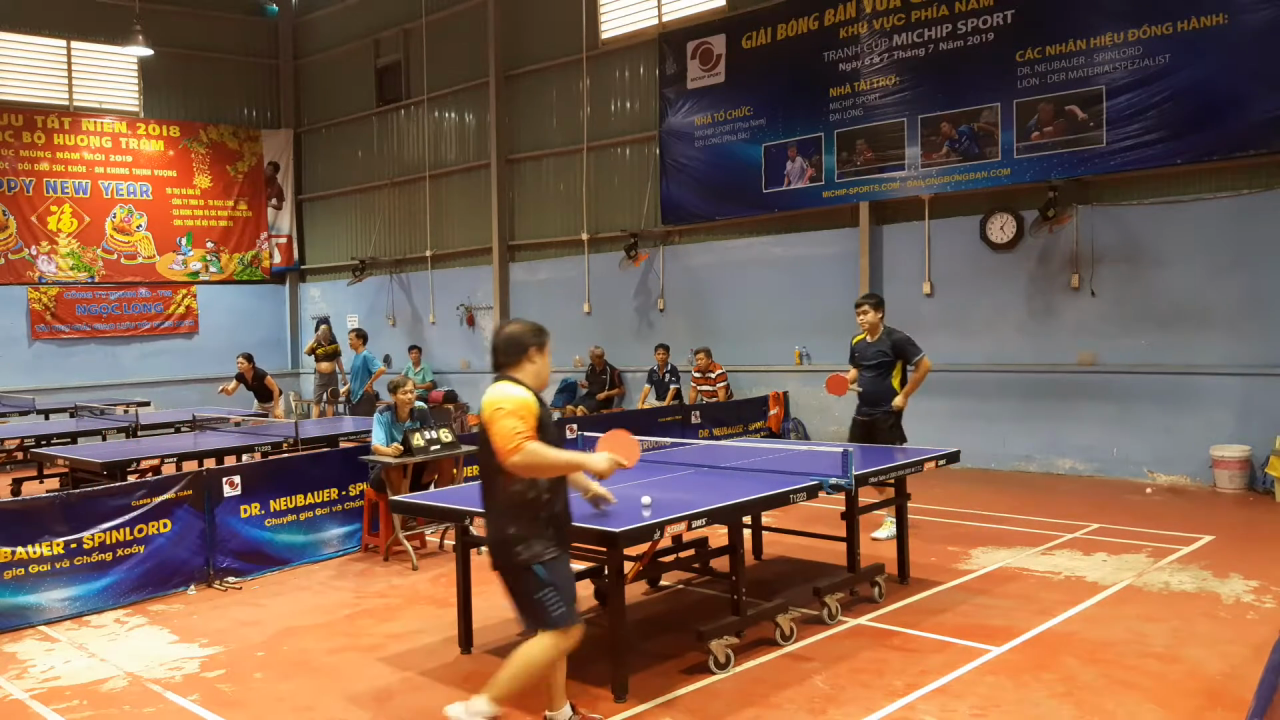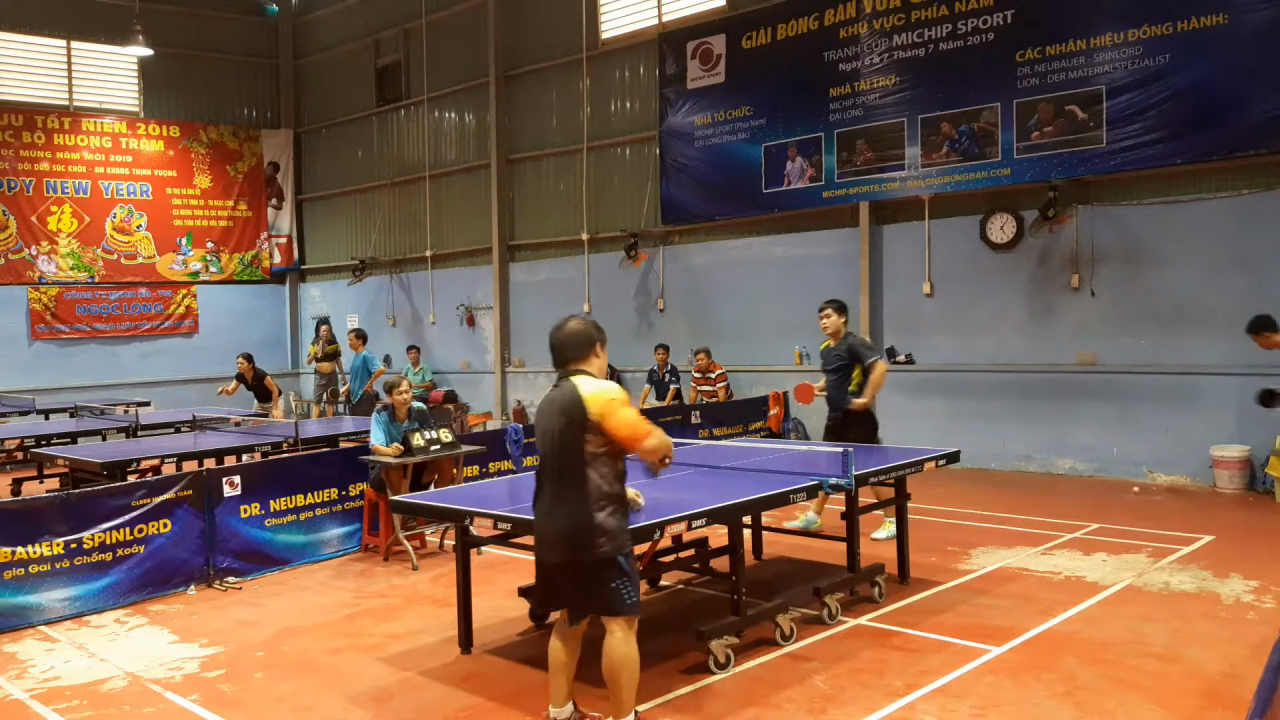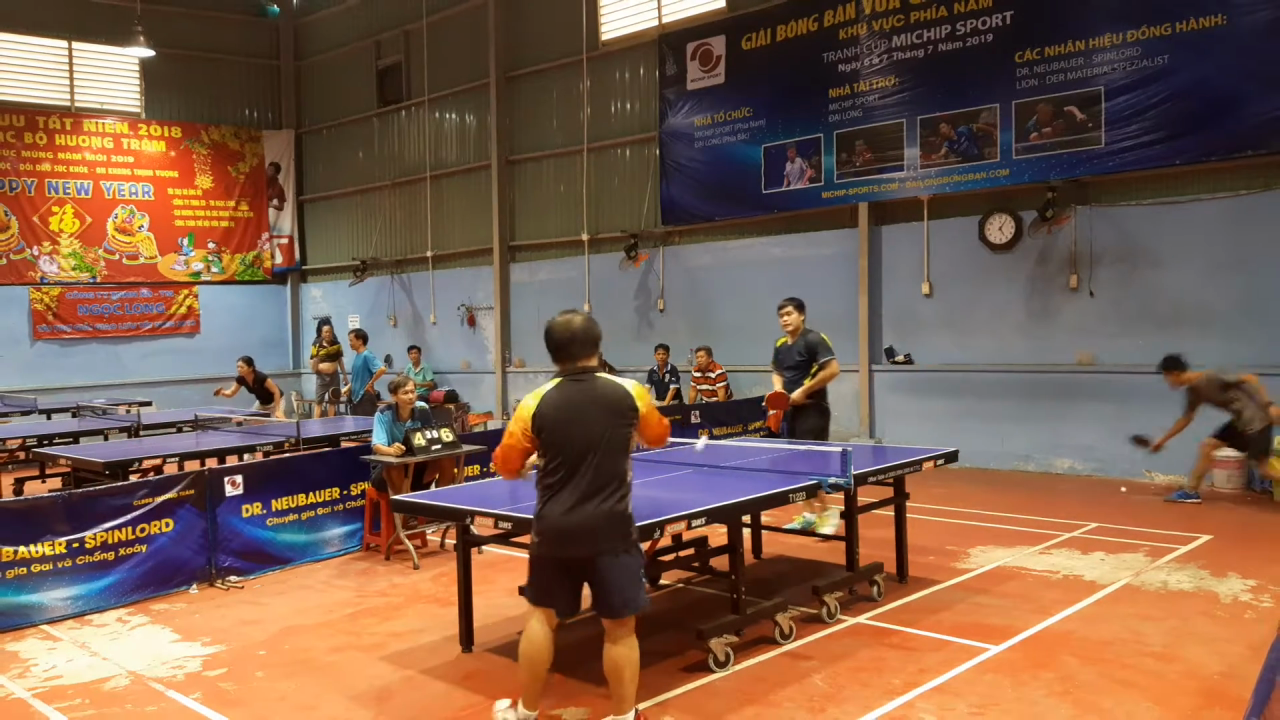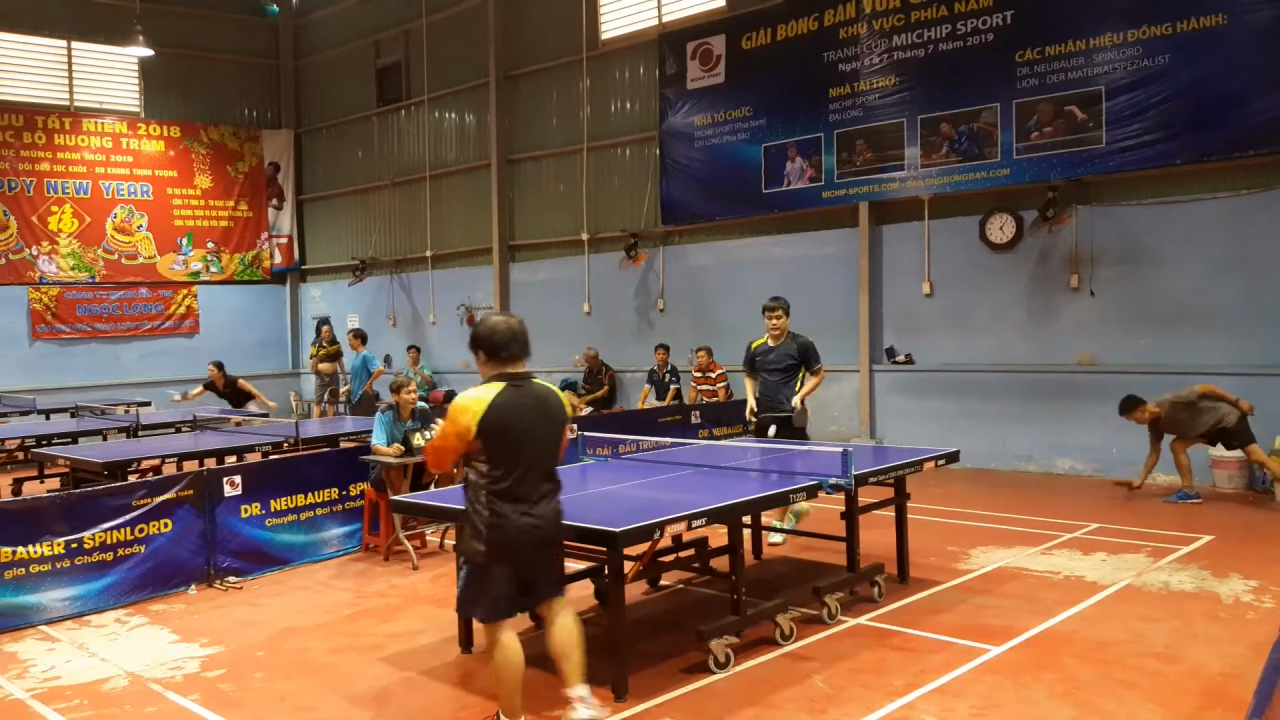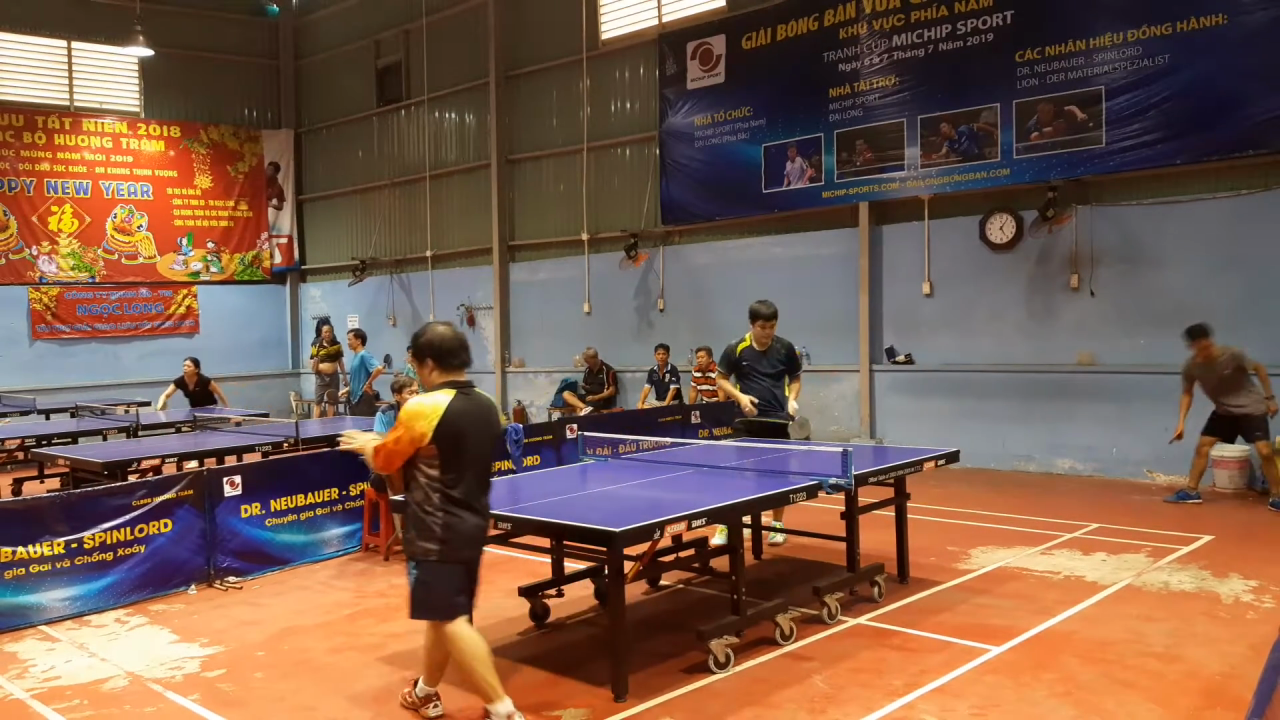
dt=0.4s
person 1, frame 1
left shoulder: (518, 399)
right shoulder: (509, 397)
right elbow: (520, 455)
left wrist: (584, 484)
right wrist: (586, 462)
left hip: (532, 536)
right hip: (525, 541)
left knee: (552, 628)
right knee: (562, 632)
person 1, frame 2
left shoulder: (550, 401)
right shoulder: (600, 393)
right elbow: (654, 446)
left wrist: (618, 487)
right wrist: (653, 452)
left hip: (550, 531)
right hip: (593, 533)
left knee: (569, 620)
right knee: (620, 623)
person 1, frame 3
left shoulder: (536, 403)
right shoulder: (629, 392)
left elbow: (506, 466)
right elbow: (659, 436)
left hip: (555, 530)
right hip: (610, 528)
left knee: (542, 617)
right knee: (620, 627)
person 1, frame 4
left shoulder: (472, 404)
right shoulder: (556, 400)
left elbow: (437, 461)
left wrist: (442, 438)
left hip: (492, 534)
right hip: (544, 525)
left knee: (499, 627)
right knee: (555, 604)
person 1, frame 5
left shoulder: (422, 409)
right shoulder: (487, 408)
left elbow: (384, 462)
left wrist: (366, 444)
left hip: (436, 535)
right hip: (471, 527)
left knee: (449, 621)
right knee: (448, 613)
person 2, frame 1
left shoulder: (897, 339)
right shoulder: (857, 343)
left elbow: (924, 365)
left wrist: (904, 396)
right wrist: (846, 380)
left hip: (887, 412)
right hip: (863, 412)
left ankle: (894, 520)
person 2, frame 2
left shoulder: (855, 343)
right shoulder: (825, 348)
left elbow: (880, 367)
left wrist: (868, 398)
right wrist: (818, 388)
left hip: (857, 418)
right hip: (835, 418)
left ankle: (891, 519)
right ankle: (813, 517)
person 2, frame 3
left shoulder: (813, 339)
right shoulder: (780, 345)
left elbow: (832, 369)
left wrist: (804, 391)
right wrist: (777, 389)
left hip: (813, 409)
right hip: (794, 411)
left ankle: (830, 513)
right ankle: (809, 516)
person 2, frame 4
left shoulder: (802, 344)
right shoulder: (755, 347)
left elbow: (818, 374)
right elbow: (750, 376)
left wrist: (801, 395)
right wrist: (750, 398)
left hip: (791, 418)
right hip: (764, 416)
left ankle: (780, 522)
right ankle: (797, 506)
person 2, frame 5
left shoulder: (786, 348)
right shoulder: (735, 349)
left elbow: (796, 379)
right elbow: (721, 379)
left wrist: (792, 401)
right wrist: (739, 396)
left hip: (777, 420)
right hip: (748, 421)
left ankle: (778, 524)
right ankle: (726, 525)
